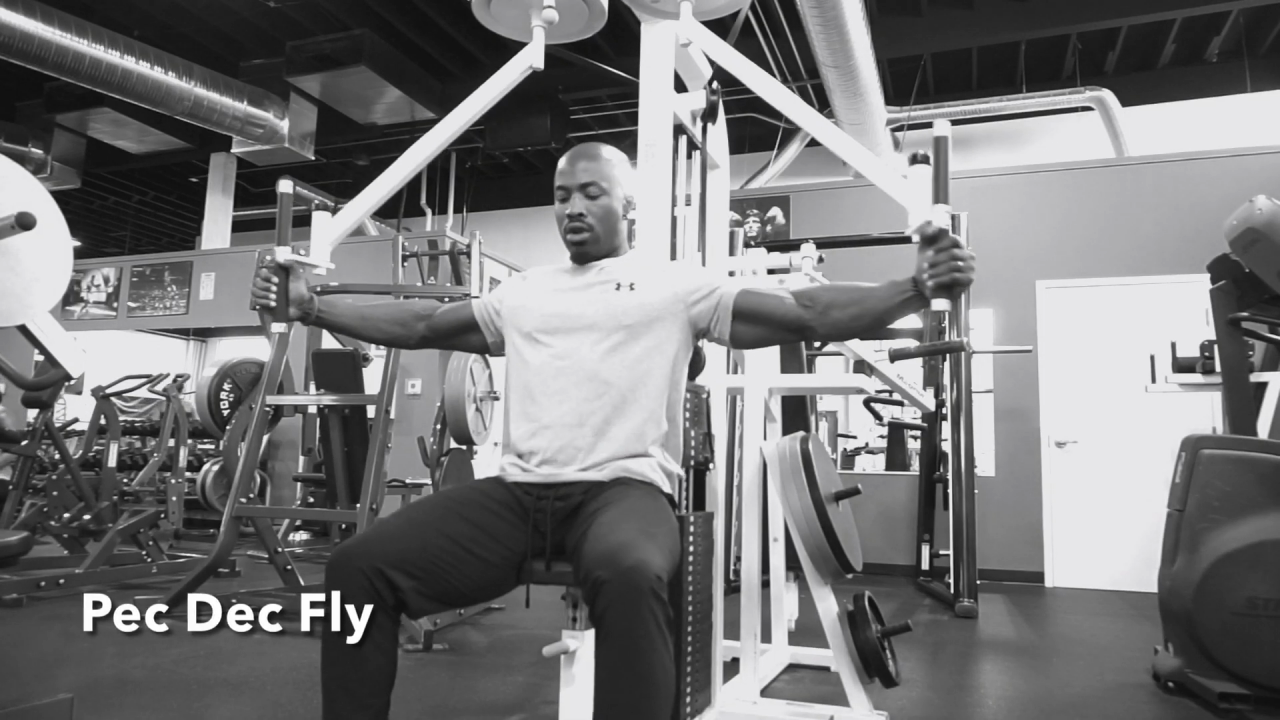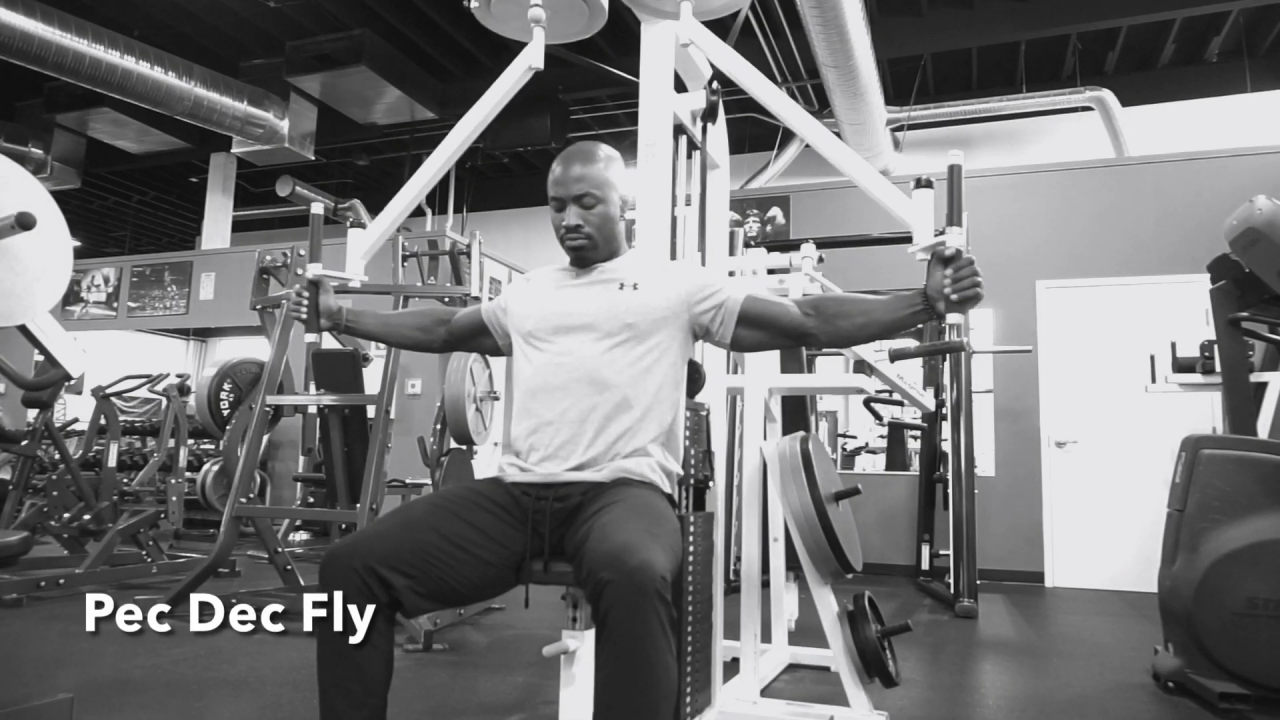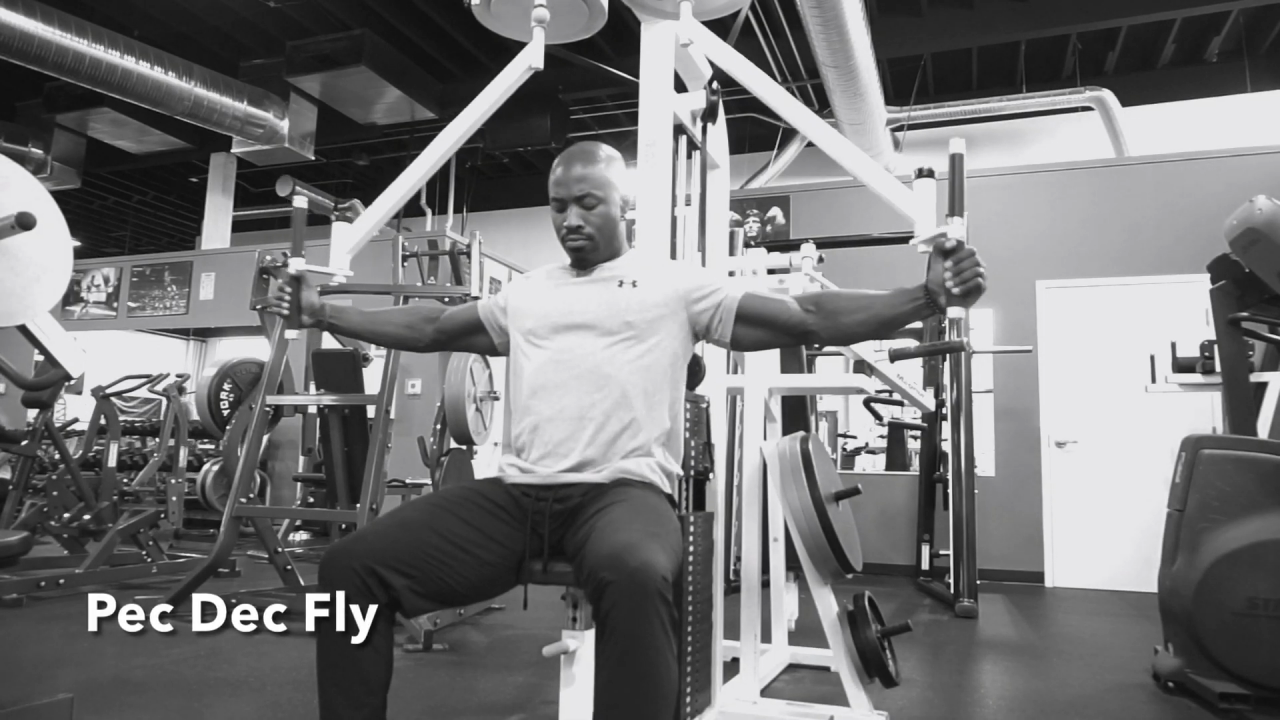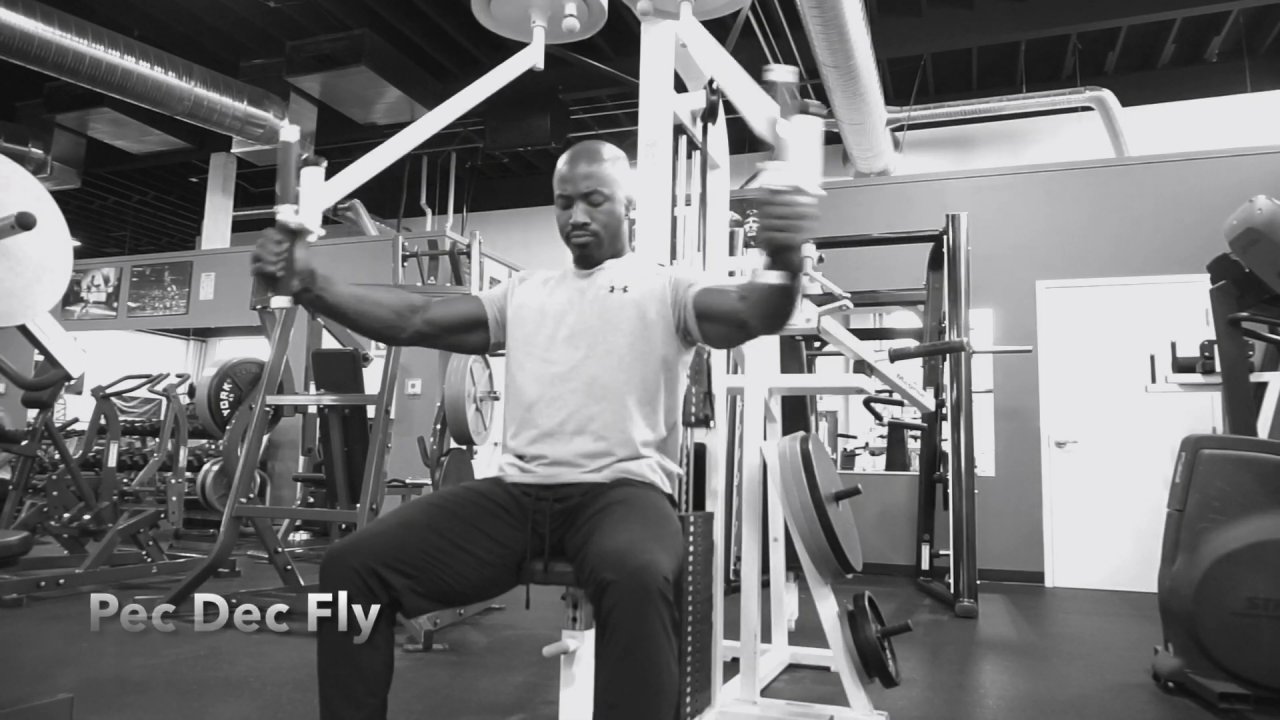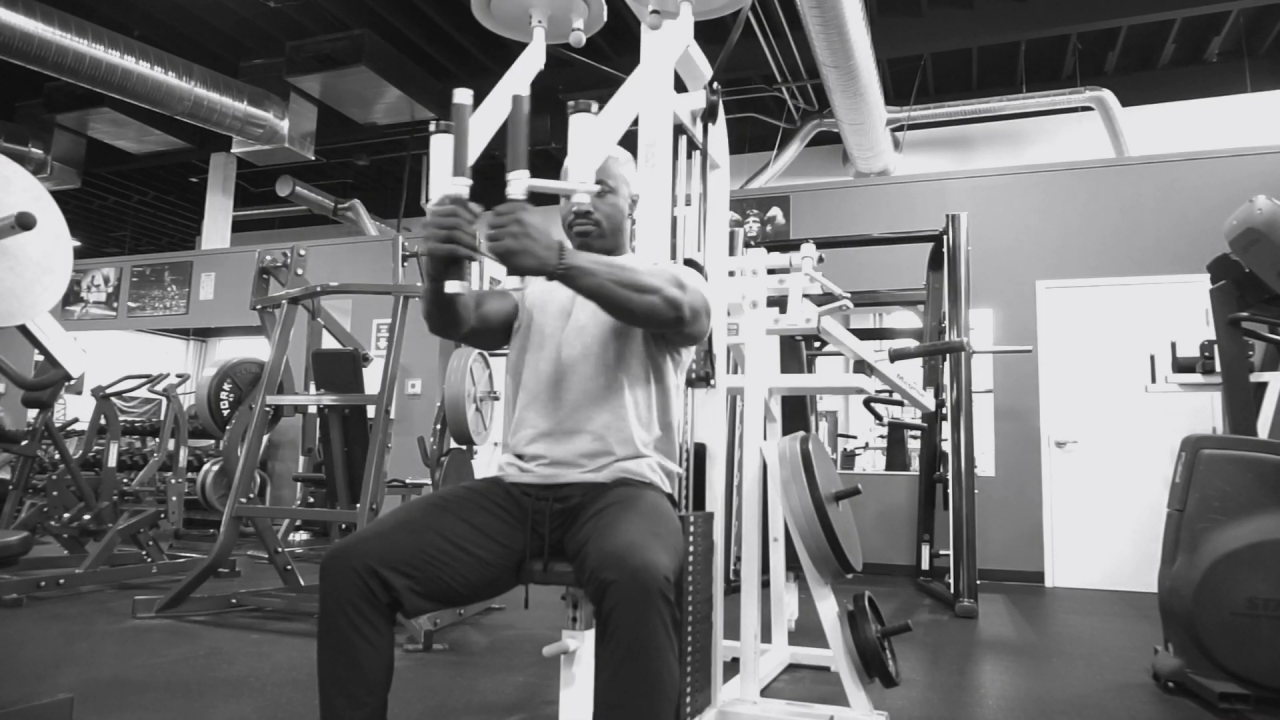
dt=0.5s
person 1, frame 1
left shoulder: (677, 284)
right shoulder: (523, 291)
left elbow: (808, 314)
right elbow: (421, 324)
left wrist: (916, 287)
right wrist: (309, 306)
left hip: (624, 484)
right hip: (518, 488)
left knee: (629, 573)
right knee: (358, 564)
person 1, frame 2
left shoulder: (676, 285)
right shoulder: (527, 291)
left elbow: (808, 321)
right elbow: (443, 329)
left wrist: (927, 300)
right wrist: (340, 316)
left hip: (622, 487)
right hip: (517, 489)
left knee: (633, 575)
right knee: (353, 563)
person 1, frame 3
left shoulder: (676, 284)
right shoulder: (525, 292)
left elbow: (809, 317)
right elbow: (432, 327)
left wrist: (928, 296)
right wrist: (322, 312)
left hip: (622, 487)
right hip: (517, 490)
left knee: (634, 574)
right knee: (352, 564)
person 1, frame 4
left shoulder: (667, 286)
right shoulder: (524, 293)
left elbow: (755, 311)
right elbow: (411, 318)
left wrist: (786, 267)
right wrist: (305, 281)
left hip: (624, 488)
right hip: (517, 490)
left knee: (638, 578)
right knee: (352, 566)
person 1, frame 5
left shoulder: (665, 280)
right shoulder: (532, 292)
left elbow: (674, 309)
right elbow: (455, 318)
left wrist: (559, 259)
right wrist: (440, 266)
left hip: (622, 487)
right hip: (517, 490)
left knee: (638, 577)
right knee: (352, 566)
